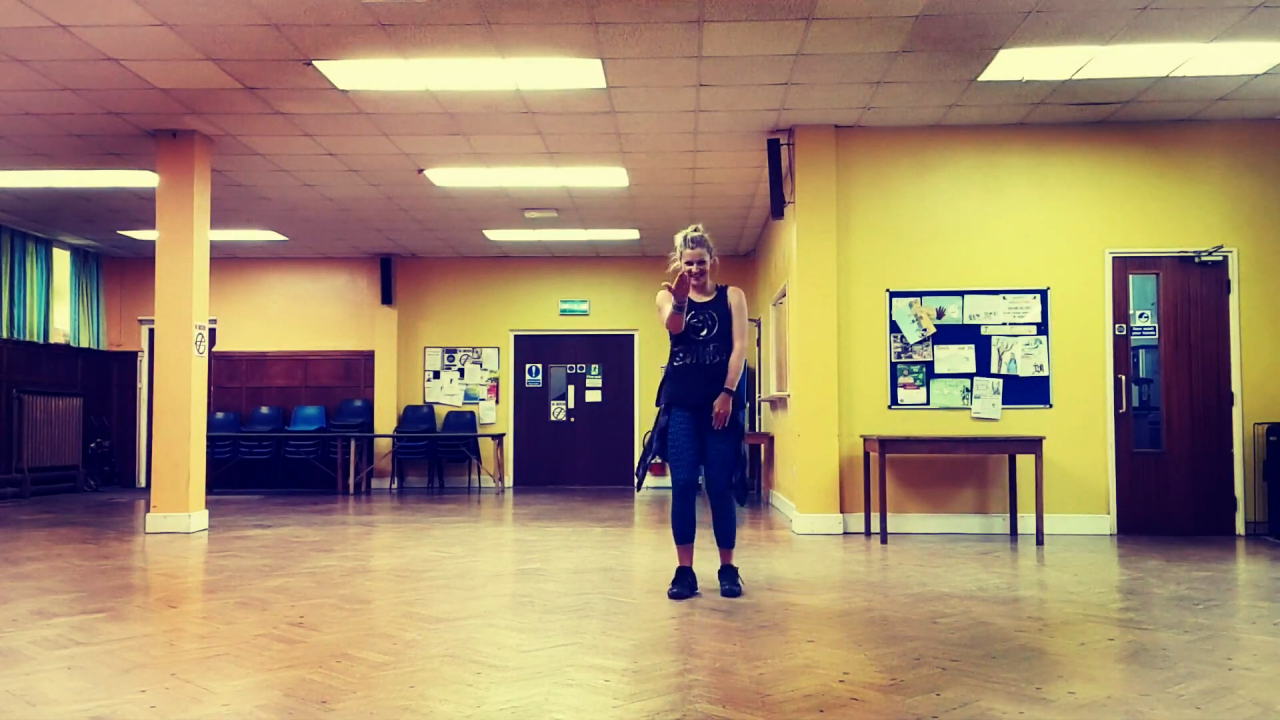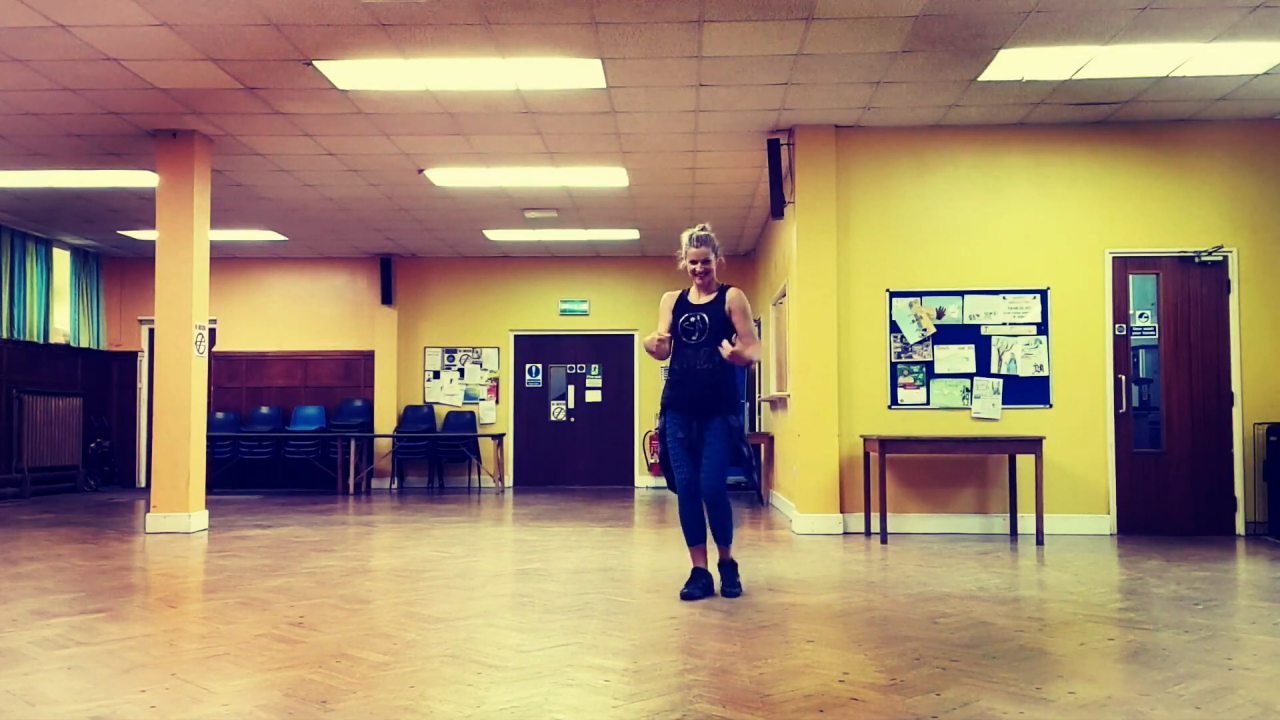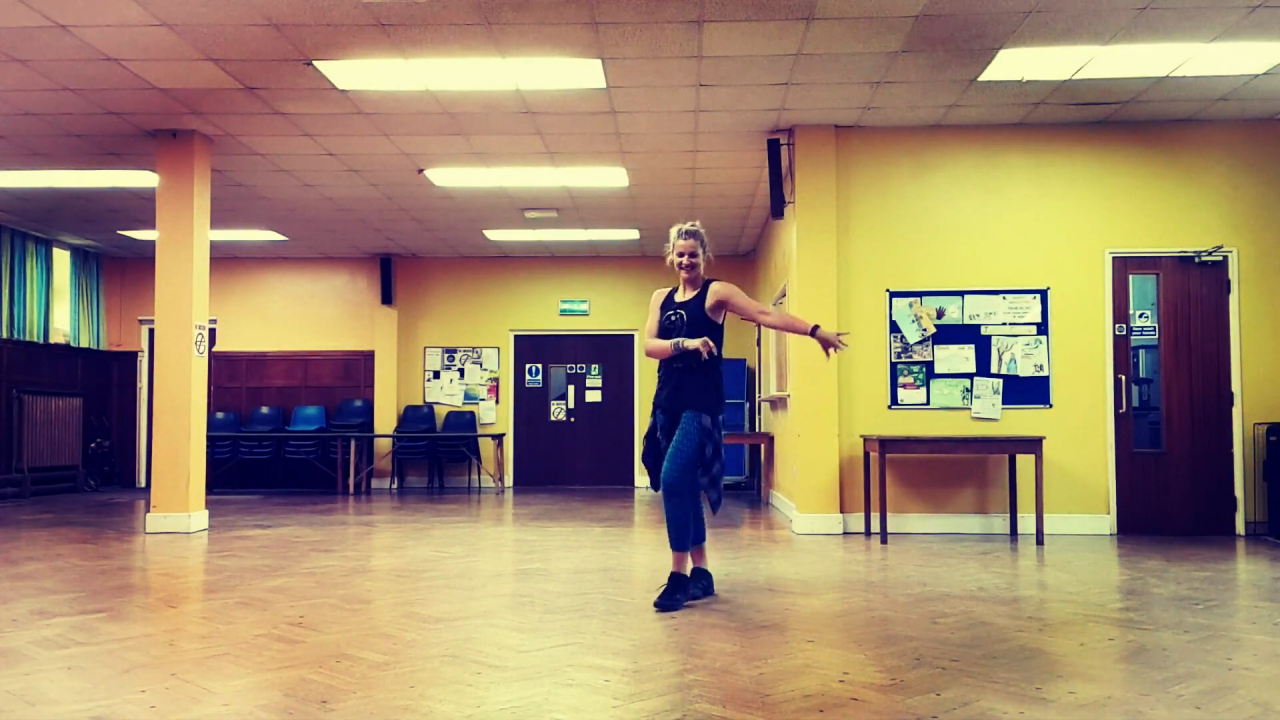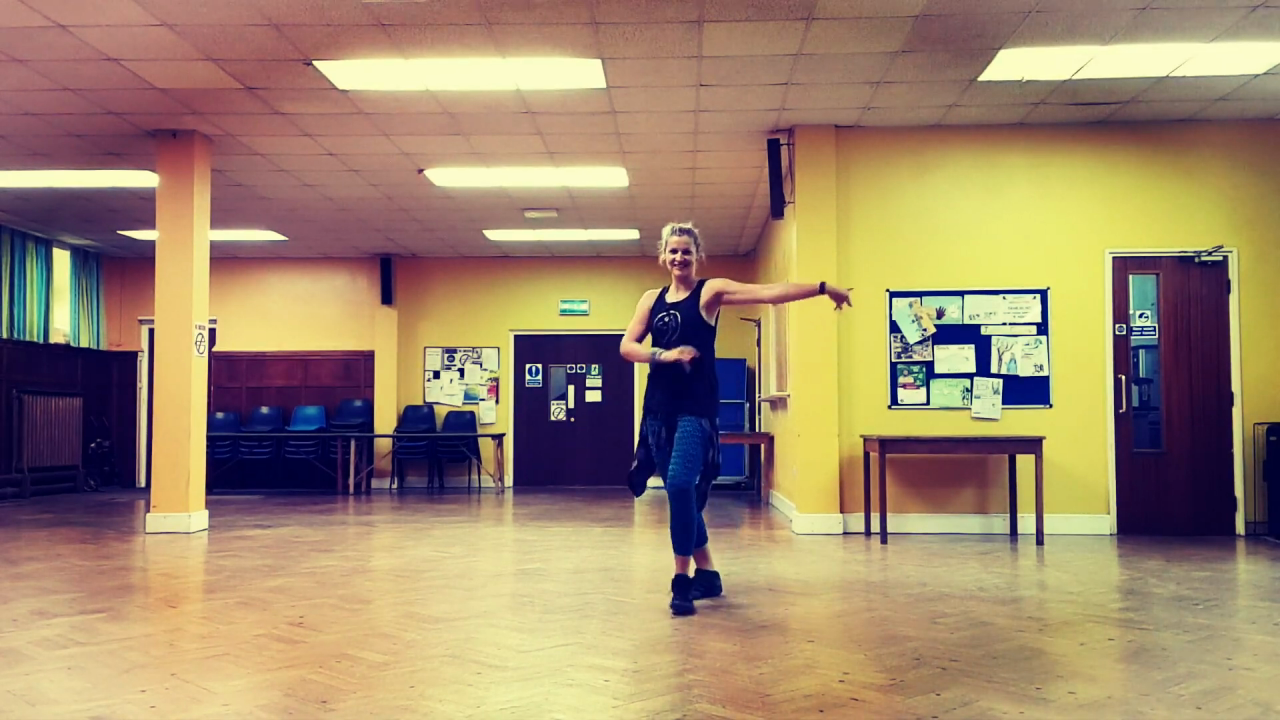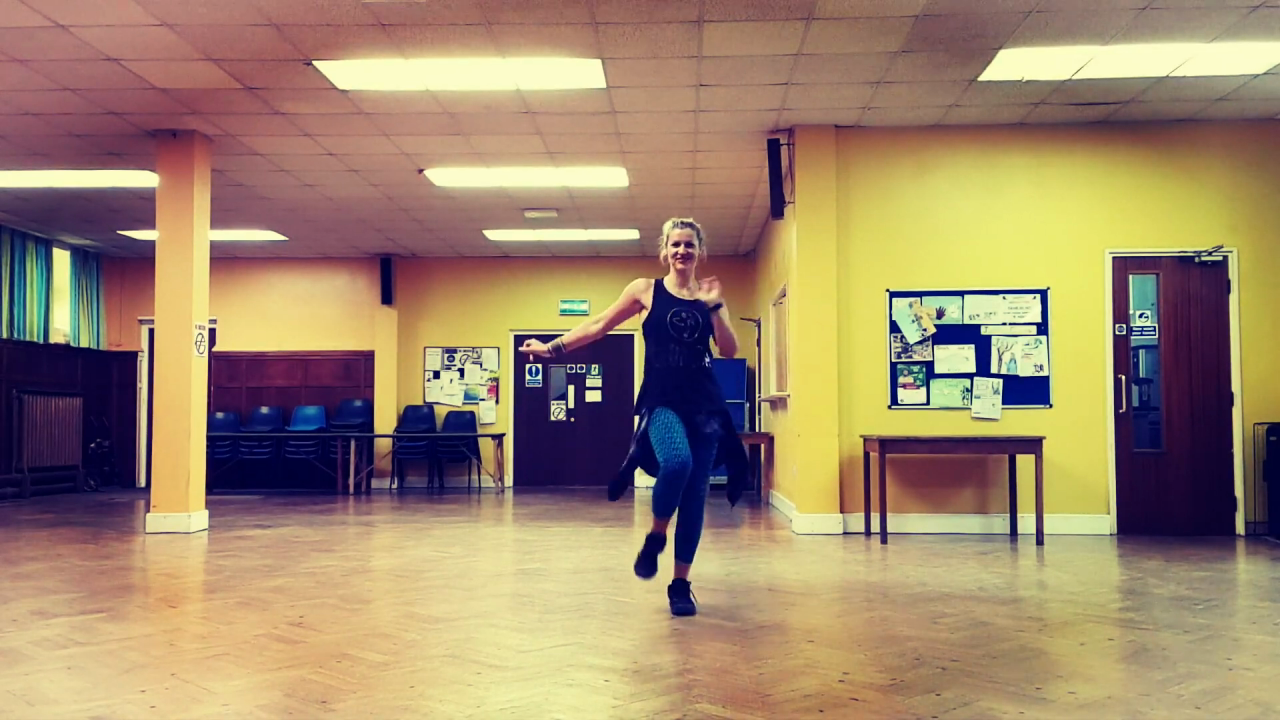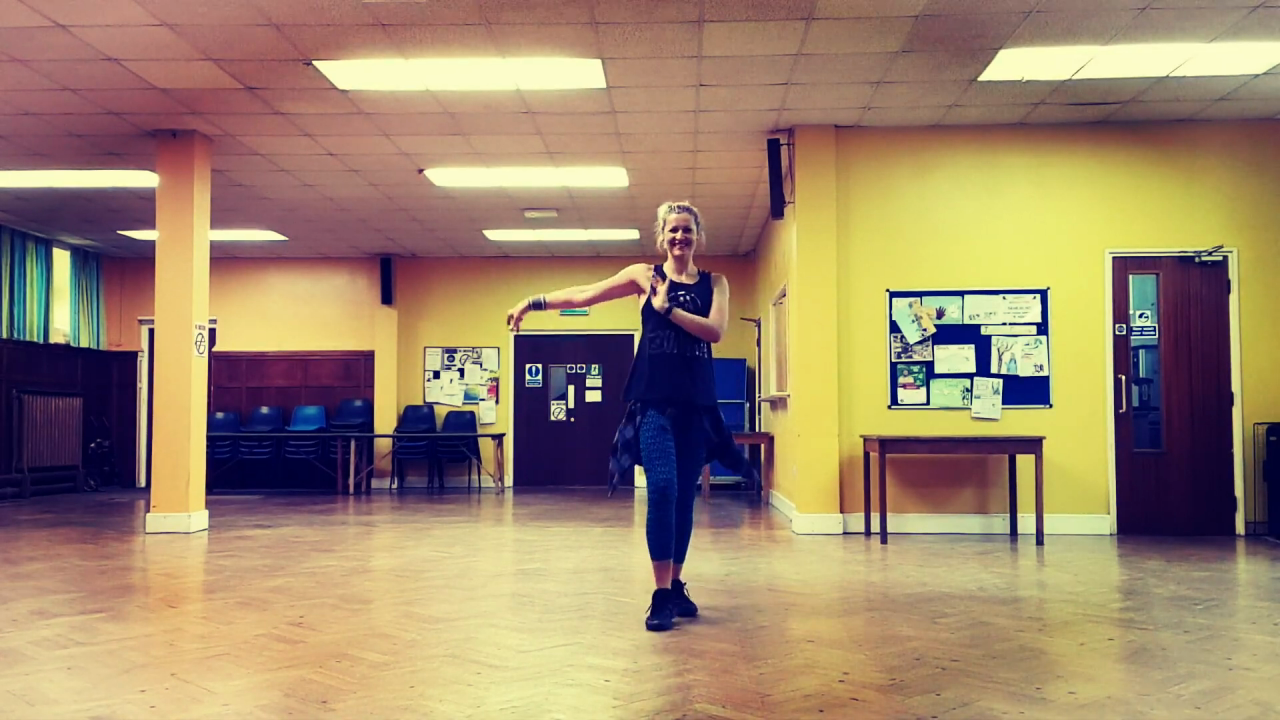
dt=0.4s
person 1, frame 1
left shoulder: (732, 296)
right shoulder: (667, 296)
left elbow: (740, 347)
right elbow: (673, 326)
left wrist: (728, 393)
right wrist: (680, 300)
left hip: (719, 399)
right hip: (680, 401)
left knee: (720, 486)
right knee: (683, 485)
left ankle: (728, 569)
right ankle: (684, 570)
person 1, frame 2
left shoulder: (733, 297)
right shoulder: (671, 300)
left elbow: (753, 350)
right elbow: (663, 353)
left wrist: (738, 355)
right wrist: (652, 344)
left hip: (719, 407)
right hip: (679, 405)
left knee: (713, 486)
right knee: (686, 487)
left ankle: (727, 562)
right ankle: (700, 572)
person 1, frame 3
left shoulder: (717, 292)
right shoulder: (661, 297)
left elbow: (765, 314)
right elbow: (649, 345)
left wrist: (815, 330)
right wrist: (685, 343)
left hip: (701, 403)
right hip: (667, 404)
left knee: (673, 479)
right knee: (683, 485)
left ankle: (679, 576)
right ankle: (700, 573)
person 1, frame 4
left shoulder: (710, 291)
right shoulder: (651, 299)
left elbow: (769, 293)
right elbow: (627, 346)
left wrist: (823, 288)
right wrist: (664, 354)
left hip: (696, 405)
right hip: (659, 407)
left knee: (681, 484)
right knee: (681, 493)
left ankle: (682, 578)
right ankle: (707, 573)
person 1, frame 5
left shoulder: (709, 299)
right shoulder: (644, 290)
left elbow: (729, 349)
right elbow: (598, 327)
left wrist: (715, 307)
right wrist: (550, 348)
left hip: (705, 405)
right hip: (662, 403)
left knee: (694, 496)
right knee: (677, 463)
left ankle: (680, 584)
right ankle: (656, 533)
person 1, frame 6
left shoulder: (714, 283)
right shoulder: (643, 275)
left elbow: (715, 331)
right elbow: (584, 295)
left wrist: (667, 309)
right wrist: (532, 302)
left hip: (696, 400)
right hip: (653, 398)
left knee: (684, 495)
right knee: (662, 489)
left ankle: (675, 584)
right ankle: (661, 593)
